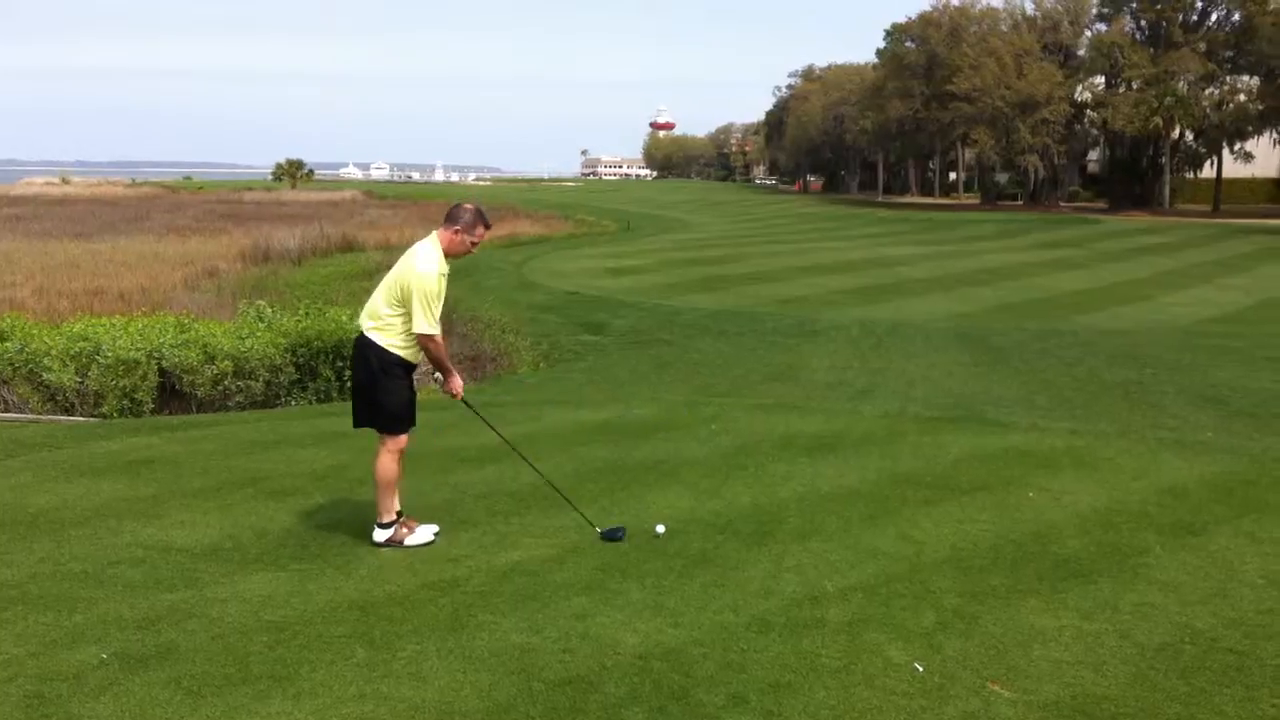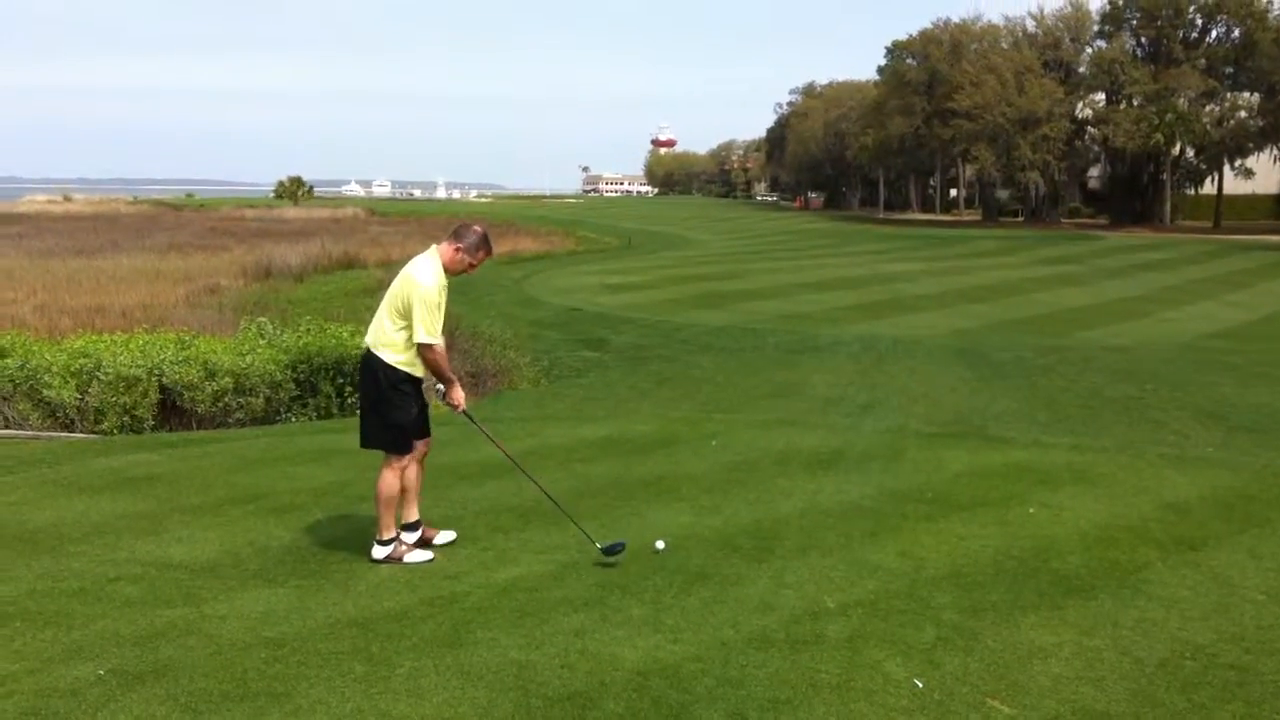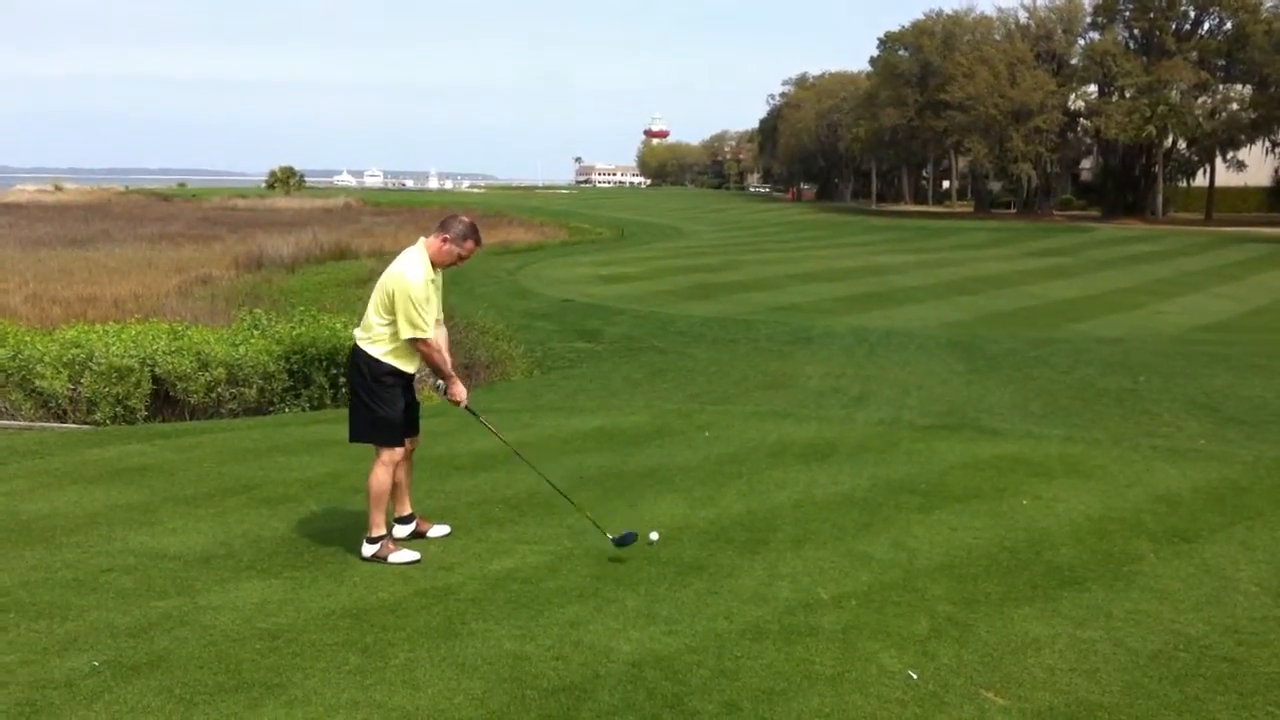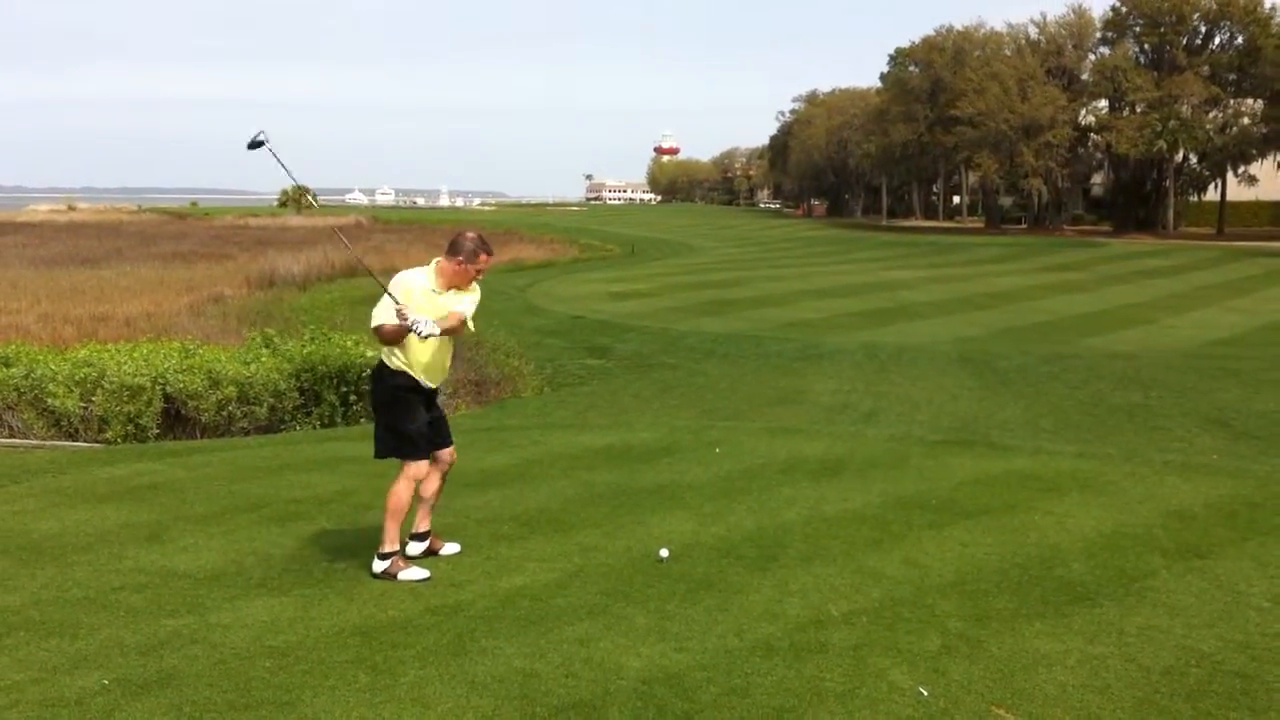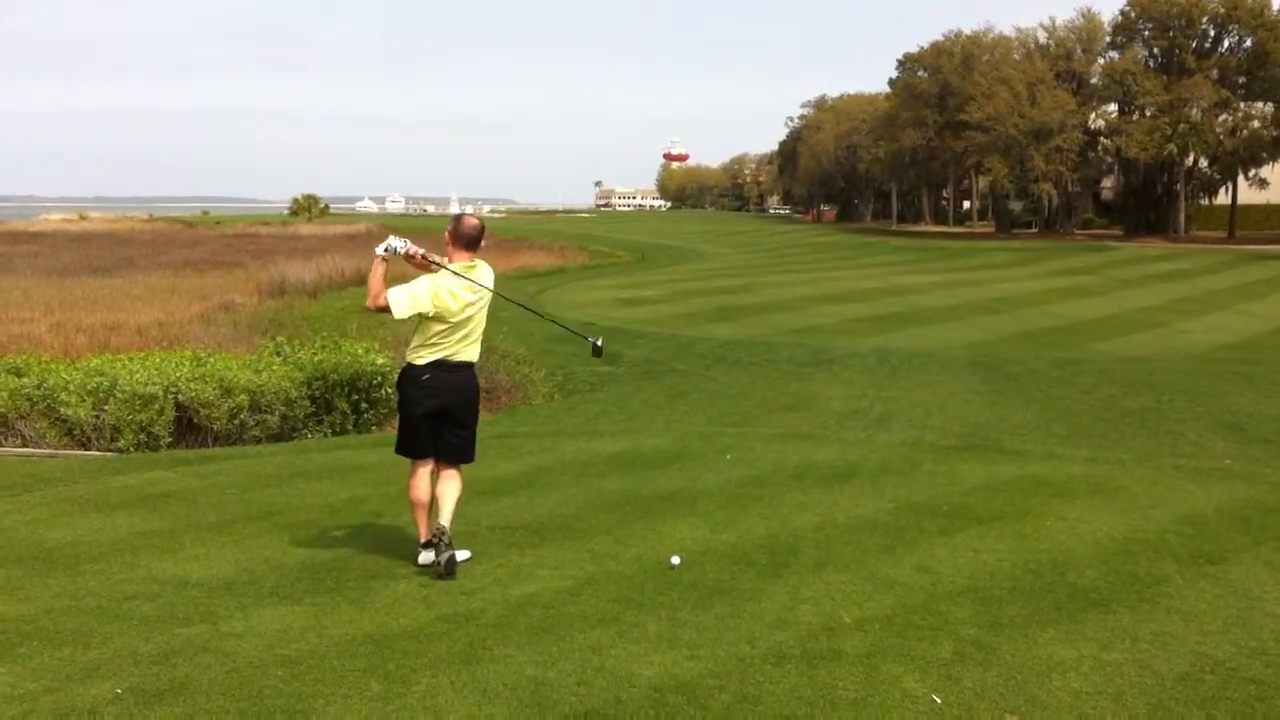
dt=1s
person 1, frame 1
left shoulder: (431, 252)
right shoulder: (428, 269)
left elbow: (429, 328)
right elbow: (428, 336)
left wrist: (444, 369)
right wrist: (450, 374)
left hip: (391, 353)
right hip: (382, 355)
left knee: (398, 439)
right knee: (393, 441)
left ankle: (393, 514)
right ankle: (385, 527)
person 1, frame 2
left shoulder: (433, 269)
right shoulder: (426, 280)
left elbow: (433, 334)
right elbow: (427, 347)
left wrist: (448, 379)
right wrist: (451, 384)
left hip: (402, 371)
right hip: (388, 372)
left knee: (418, 448)
right knee: (397, 459)
left ankle: (411, 528)
right ankle: (385, 542)
person 1, frame 3
left shoulder: (432, 269)
right shoulder: (411, 275)
left elbow: (436, 325)
right elbow: (422, 342)
left wrist: (450, 372)
right wrist: (451, 381)
left hip: (399, 367)
right hip: (375, 367)
left knee: (407, 444)
right knee: (389, 452)
left ankle: (405, 520)
right ankle: (376, 540)
person 1, frame 4
left shoulder: (470, 291)
right shoulder: (407, 282)
left elbow: (458, 320)
right elbow: (381, 333)
left wrist: (433, 325)
right wrist: (403, 326)
left hip: (425, 386)
right hip: (397, 385)
left knee: (444, 456)
right knee: (414, 467)
left ankle: (420, 537)
right ankle: (387, 556)
person 1, frame 5
left shoulder: (432, 287)
right shoulder: (485, 275)
left elbow: (376, 301)
right elbow: (448, 269)
left wrist: (382, 256)
right wrist: (416, 254)
left hip: (421, 379)
right hip: (462, 381)
left knee: (423, 464)
right knee: (451, 466)
left ankle: (427, 543)
right ankle: (443, 526)
